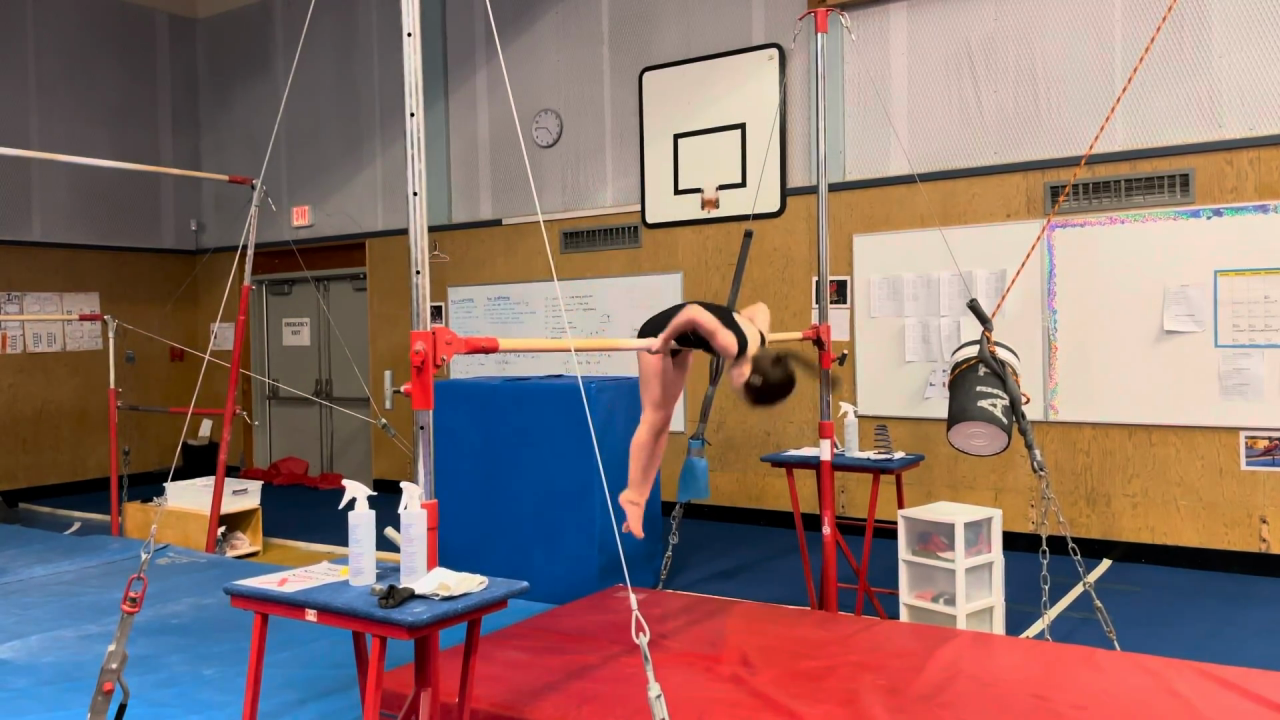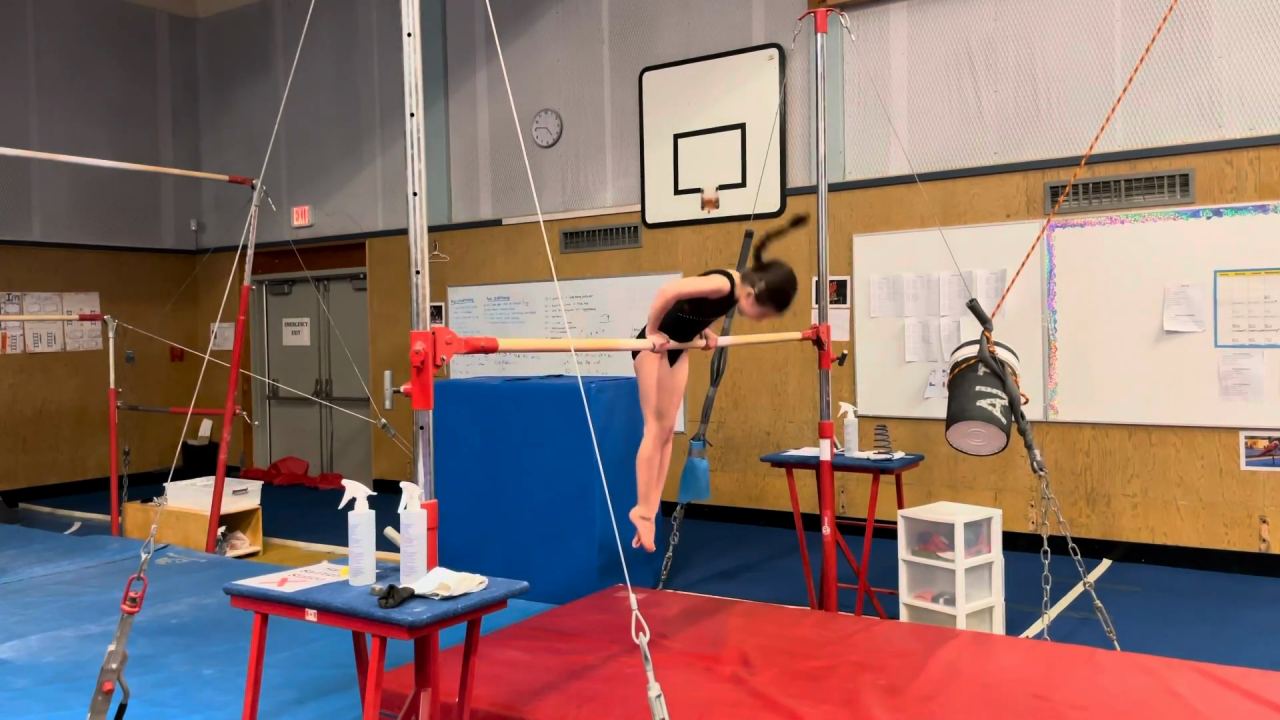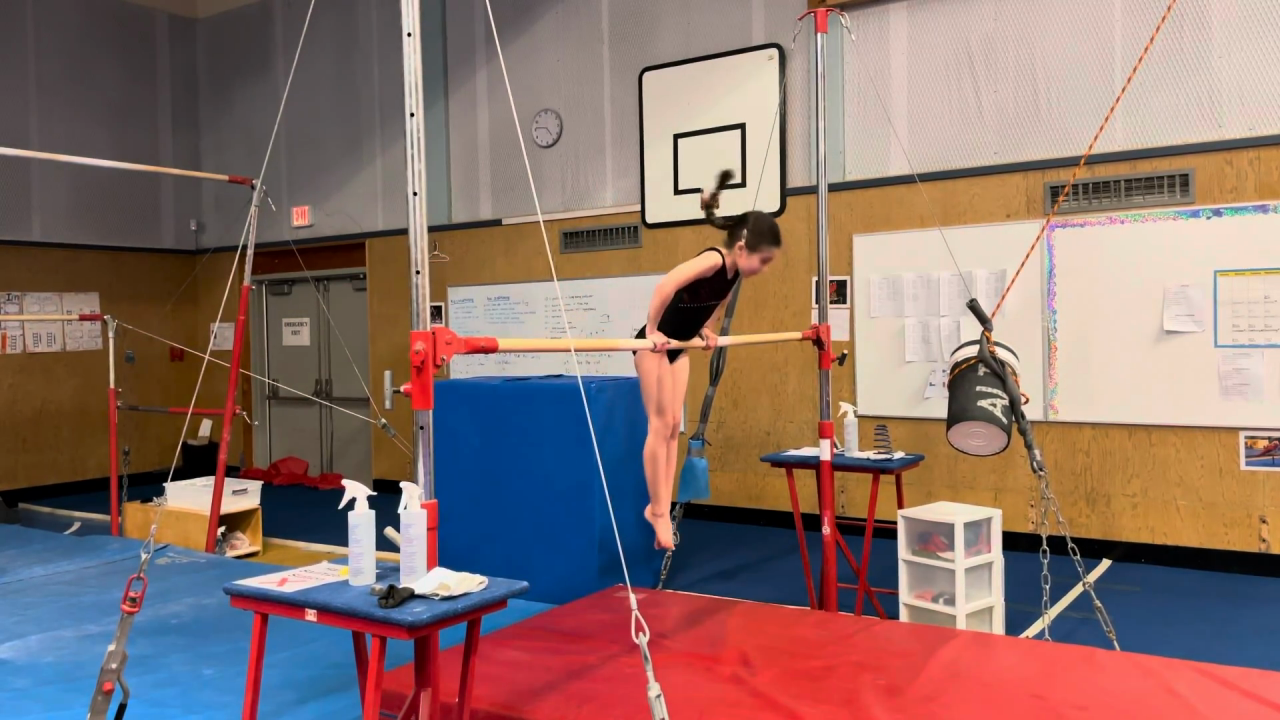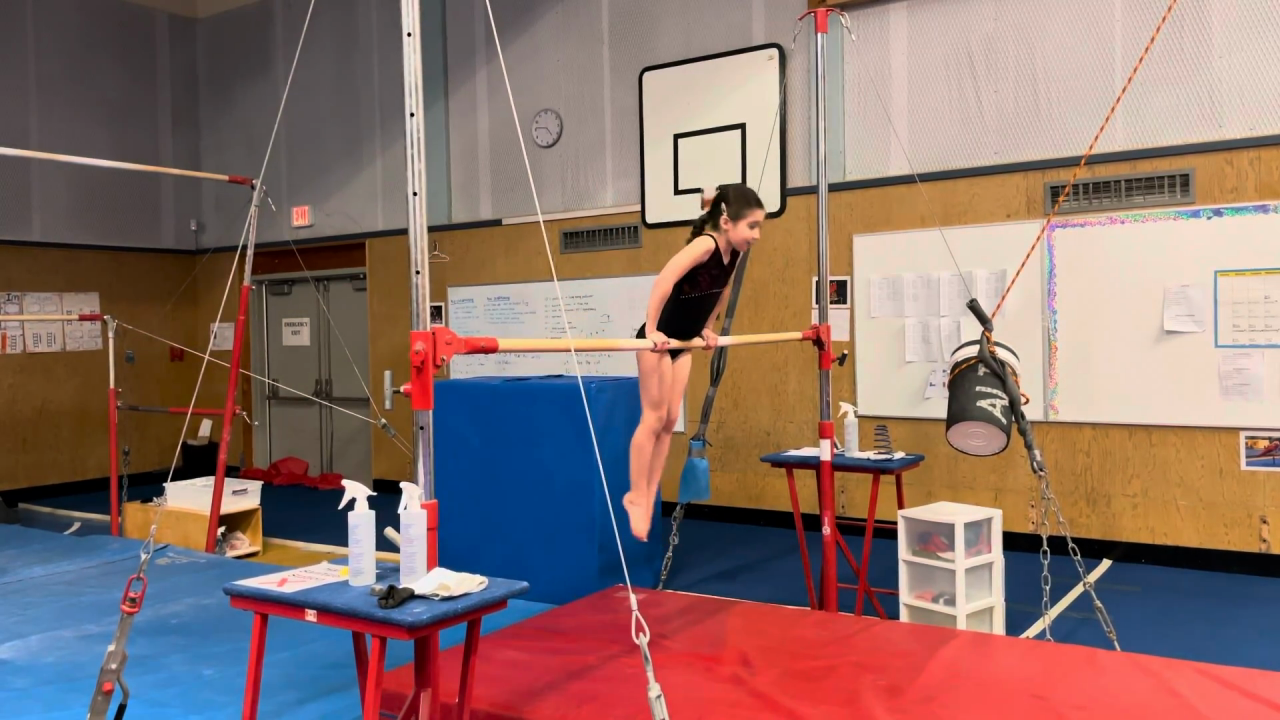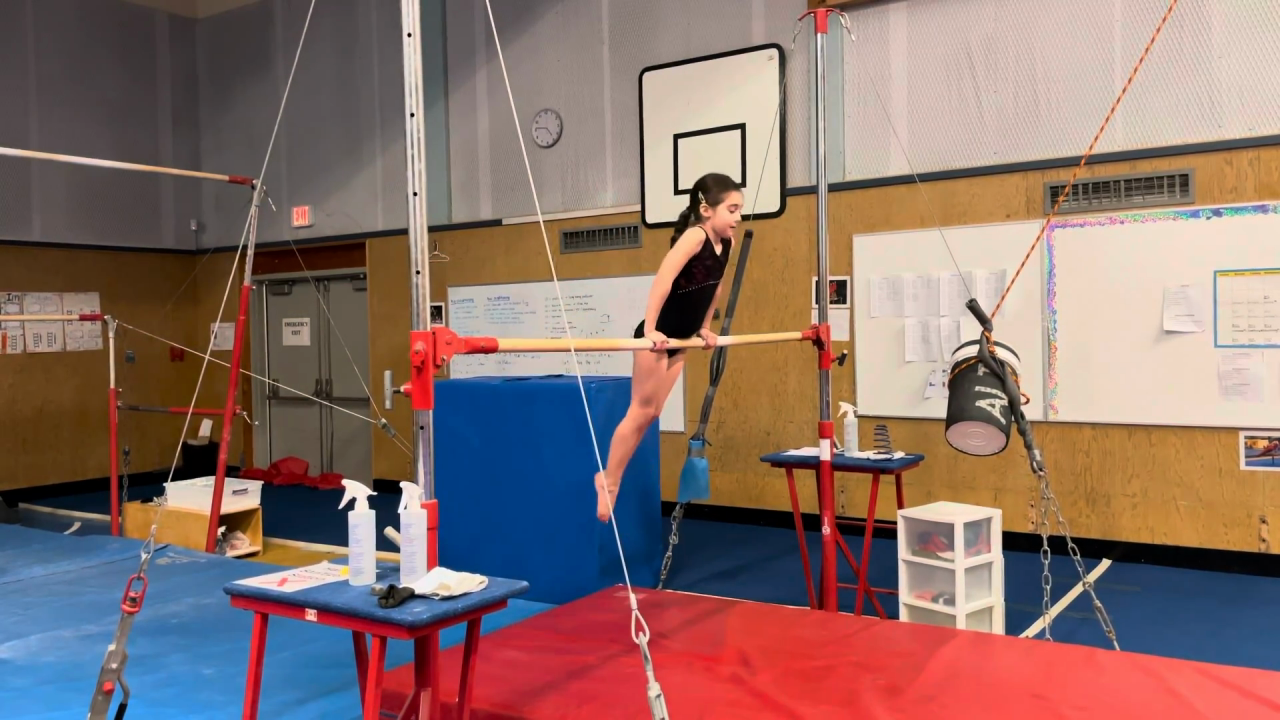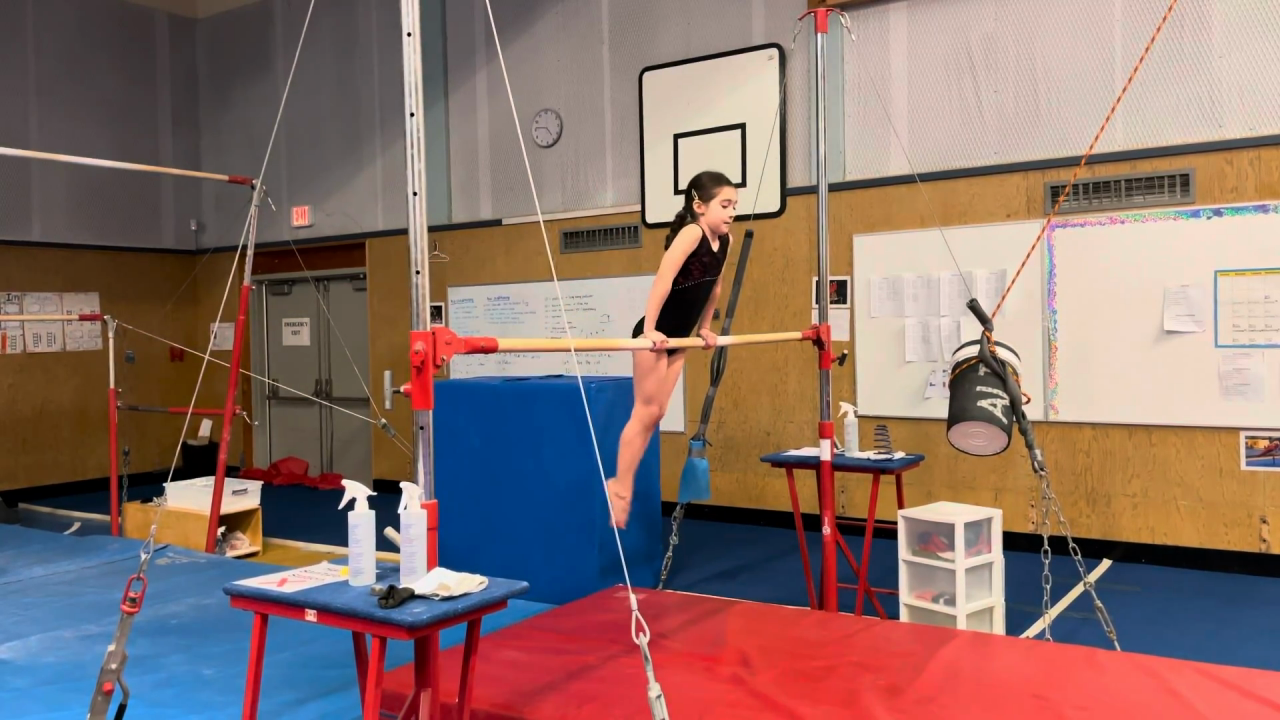
dt=0.2s
person 1, frame 1
left shoulder: (759, 339)
right shoulder: (732, 348)
left elbow: (761, 309)
right elbow: (693, 312)
right wrist: (663, 340)
left hip: (677, 342)
right hip: (659, 331)
left knee: (664, 420)
right knee: (655, 418)
left ankle: (640, 496)
right ankle: (633, 496)
person 1, frame 2
left shoulder: (742, 286)
right shoulder: (723, 285)
right elbow: (668, 291)
right wrist: (652, 335)
left hip: (677, 348)
right hip: (655, 347)
left knee: (667, 431)
right knee: (657, 430)
left ankle: (651, 509)
right ankle: (643, 511)
person 1, frame 3
left shoulder: (733, 266)
right shoulder: (713, 260)
right elbow: (666, 286)
left wrist: (705, 330)
right wrist: (651, 334)
left hip: (679, 344)
right hip: (656, 345)
left knee: (673, 428)
right knee: (661, 426)
left ankle: (662, 507)
right ankle: (658, 508)
person 1, frame 4
left shoulder: (733, 251)
right shoulder: (706, 244)
right elbow: (665, 280)
left wrist: (706, 329)
right wrist: (651, 330)
left hip: (684, 342)
right hip: (660, 339)
left knee: (669, 420)
right knee: (655, 418)
left ankle: (647, 498)
right ankle: (636, 495)
person 1, frame 5
left shoulder: (726, 244)
right shoulder: (695, 235)
right elbow: (664, 278)
left wrist: (705, 328)
right wrist: (650, 329)
left hip: (681, 339)
right hip: (658, 336)
left knee: (652, 413)
right knee: (641, 411)
left ankle: (612, 479)
right ankle: (609, 479)
person 1, frame 6
left shoulder: (723, 242)
right shoulder: (691, 233)
right elbow: (664, 279)
left wrist: (705, 329)
right wrist: (650, 329)
left hip: (679, 340)
right hip: (656, 337)
left knee: (656, 415)
right knee: (645, 412)
left ankle: (624, 485)
right ankle: (620, 485)
